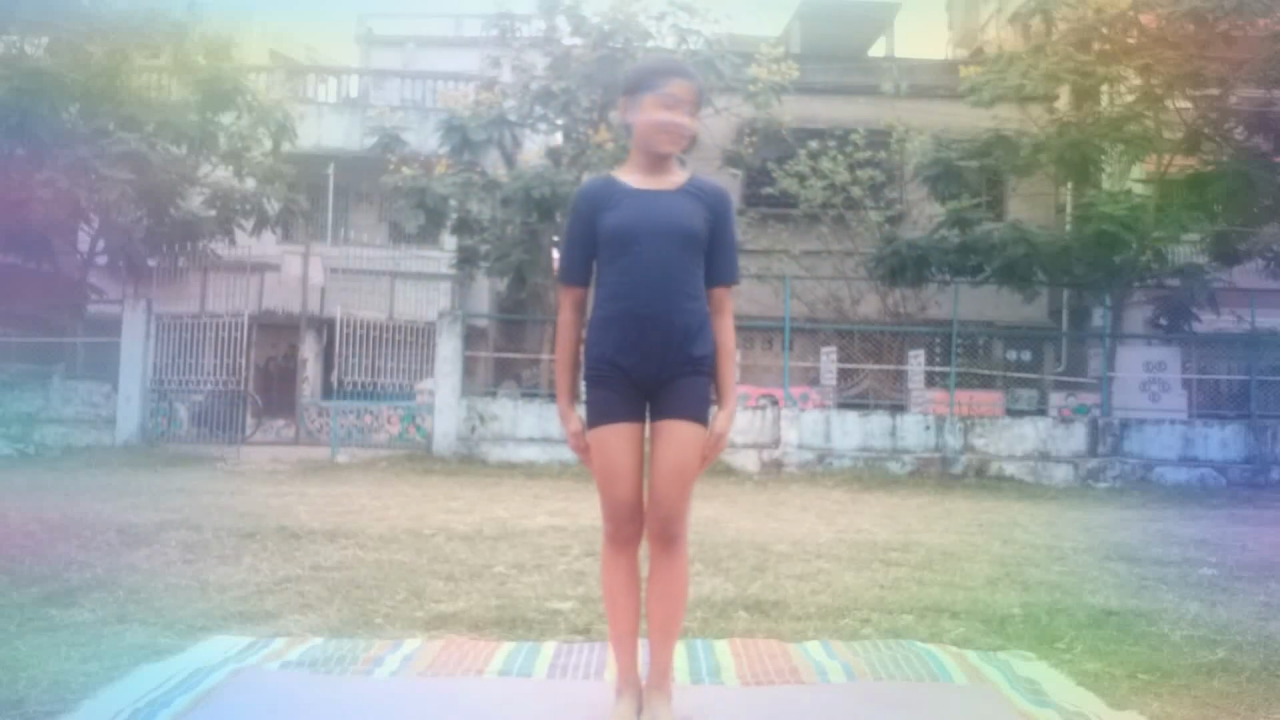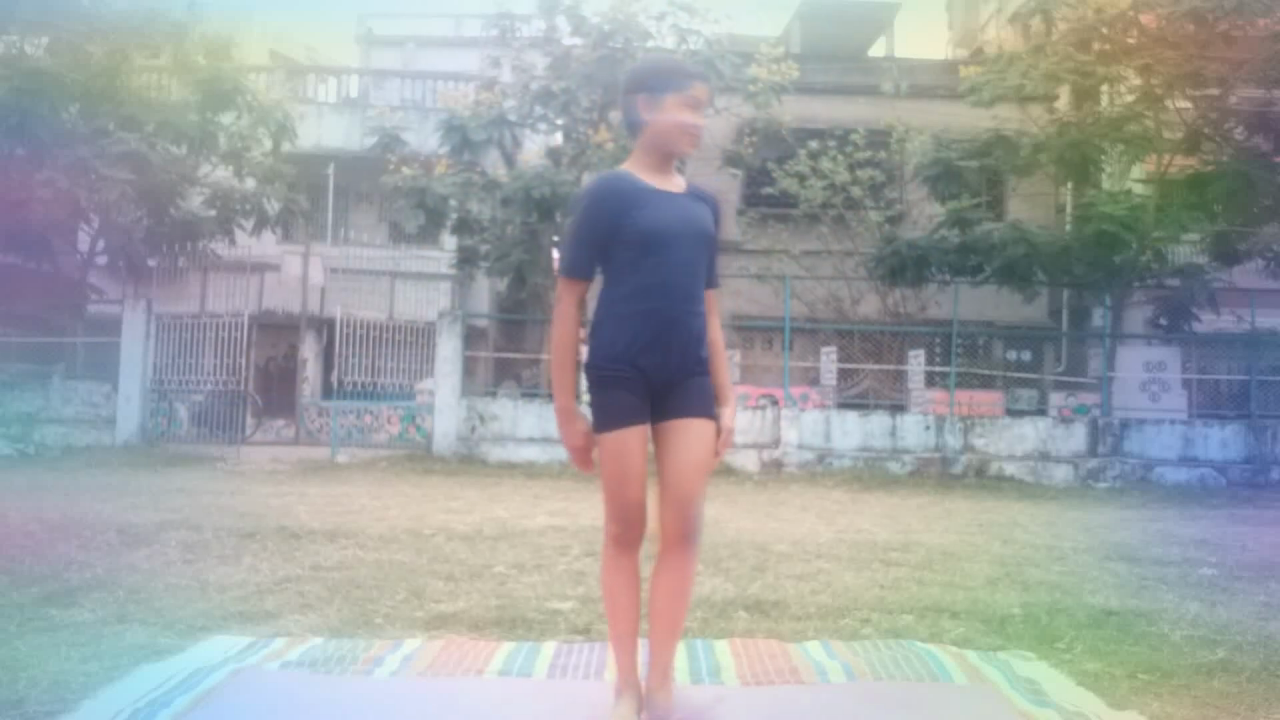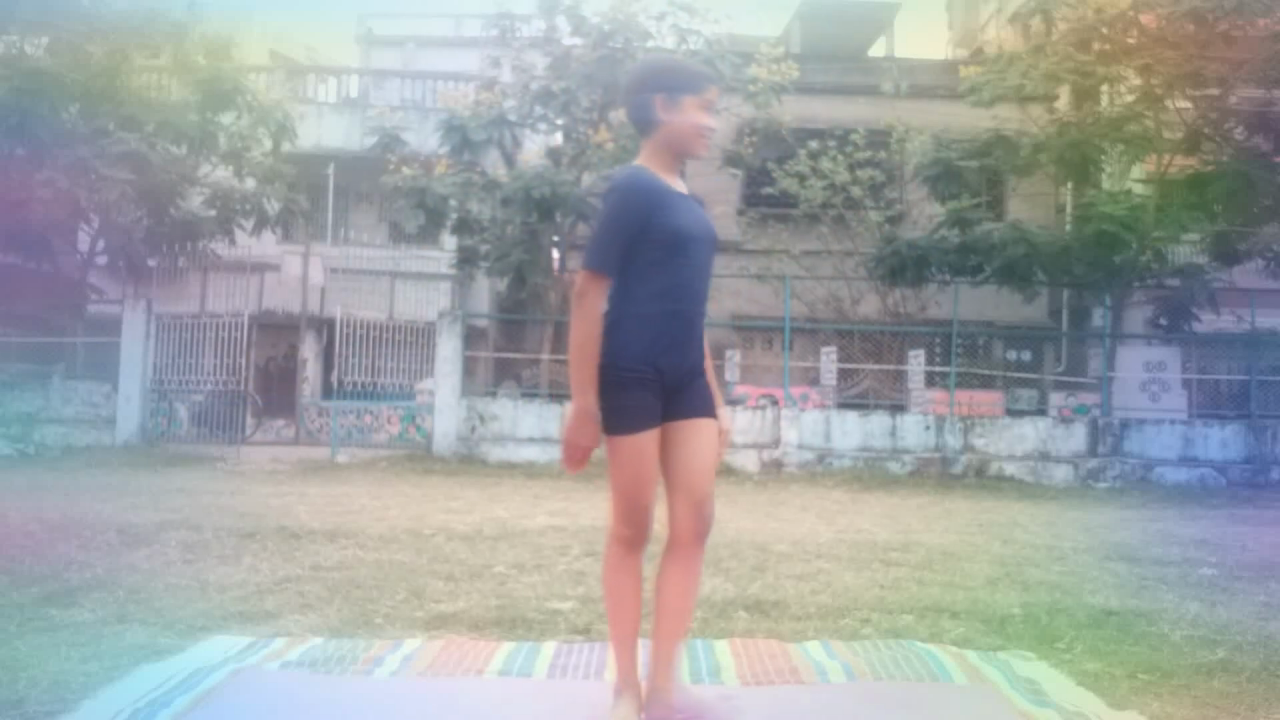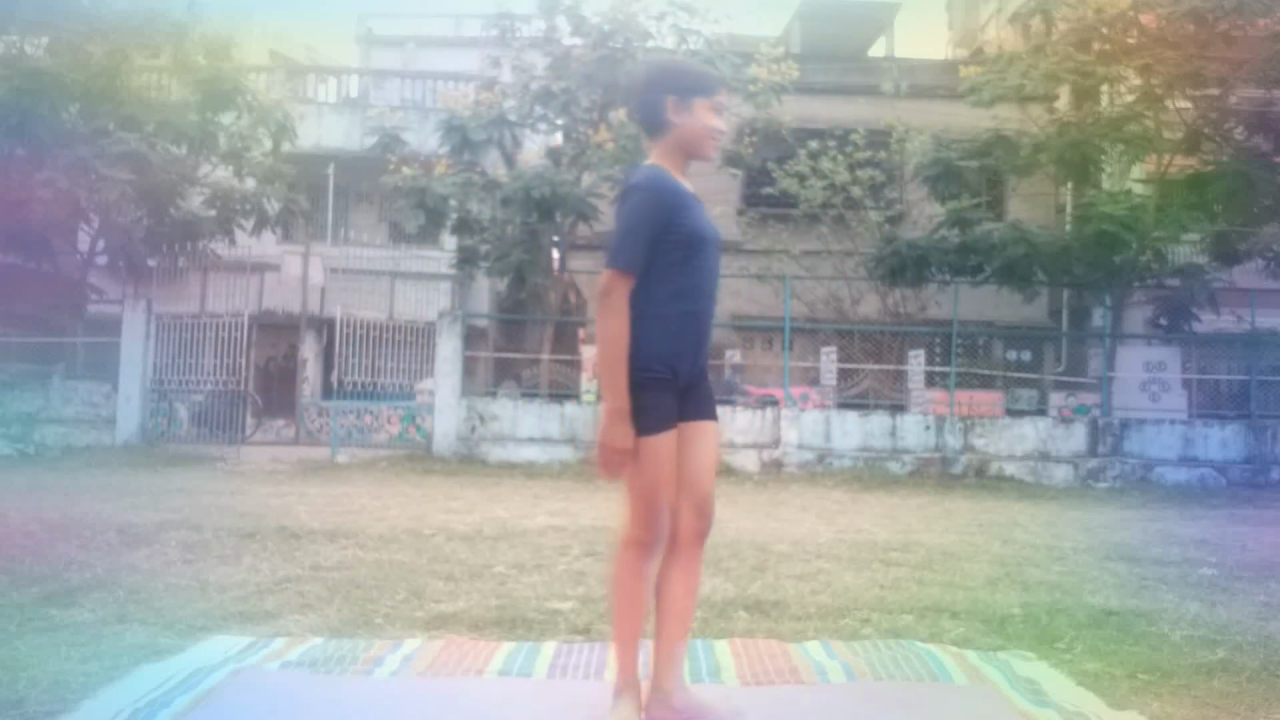
dt=0.1s
person 1, frame 1
left shoulder: (710, 199)
right shoulder: (597, 196)
left elbow: (720, 309)
right elbow: (570, 303)
left wrist: (726, 401)
right wrist: (565, 402)
left hip: (686, 374)
right hip: (613, 375)
left knee: (668, 528)
right knee: (622, 528)
person 1, frame 2
left shoulder: (702, 204)
right shoulder: (608, 192)
right elbow: (568, 300)
left wrist: (725, 400)
right wrist: (565, 407)
left hip: (687, 377)
right hip: (619, 375)
left knee: (683, 527)
right knee: (624, 530)
person 1, frame 3
left shoulder: (693, 201)
right shoulder: (631, 189)
right elbow: (588, 297)
left wrist: (716, 398)
right wrist: (581, 407)
left hip: (684, 378)
right hip: (630, 377)
left knee: (695, 522)
right knee: (632, 530)
person 1, frame 4
left shoulder: (687, 197)
right shoulder: (650, 188)
right elbow: (613, 295)
left wrist: (712, 389)
right wrist: (614, 409)
left hip: (689, 378)
right hip: (646, 378)
left knee: (693, 527)
right knee: (647, 533)
